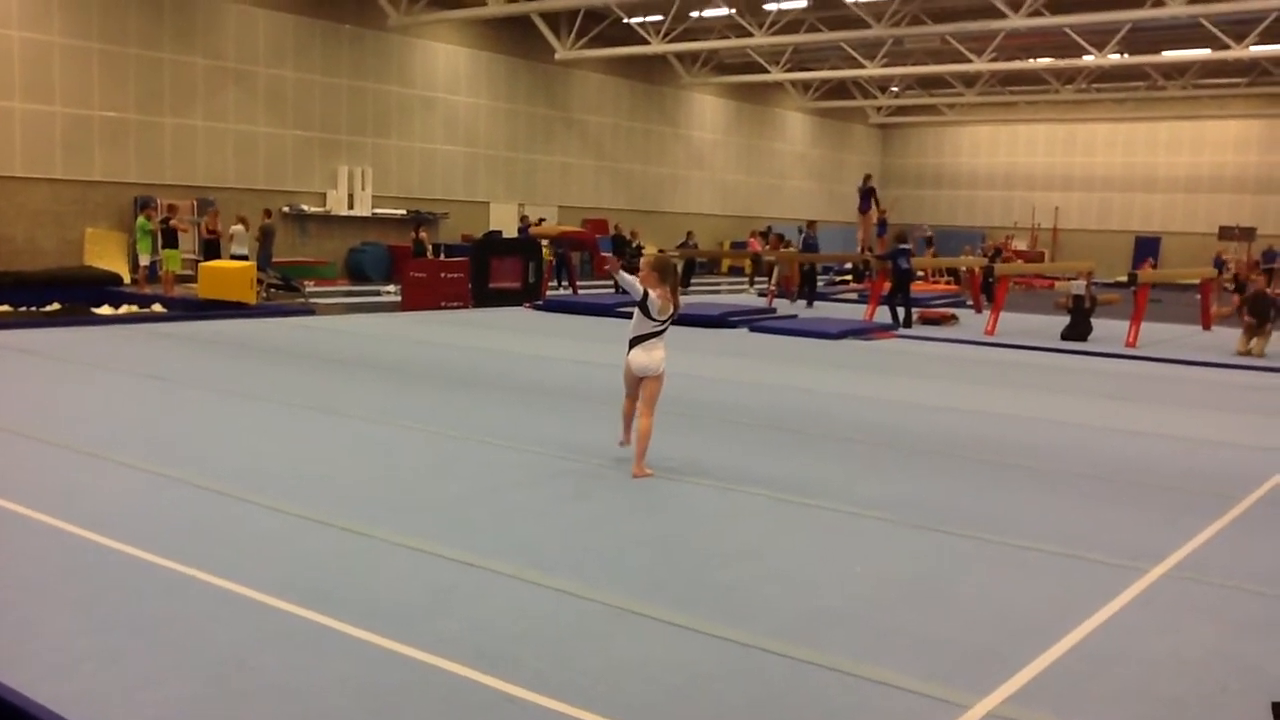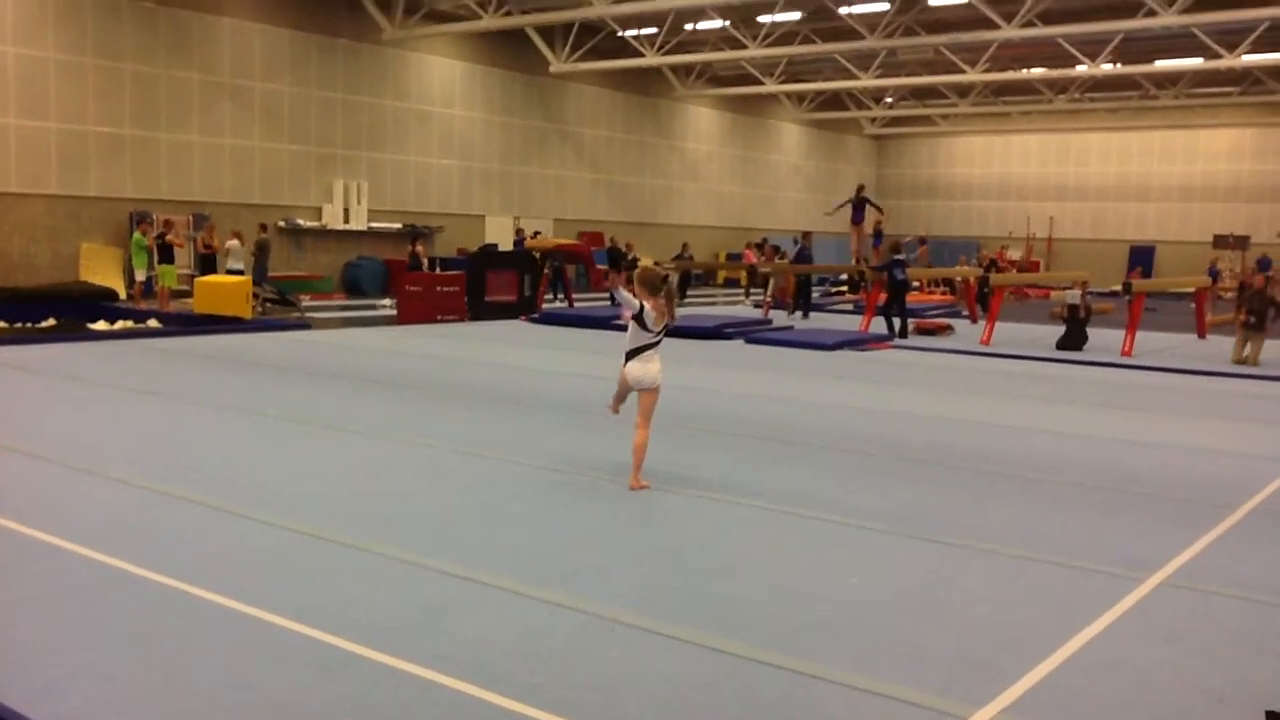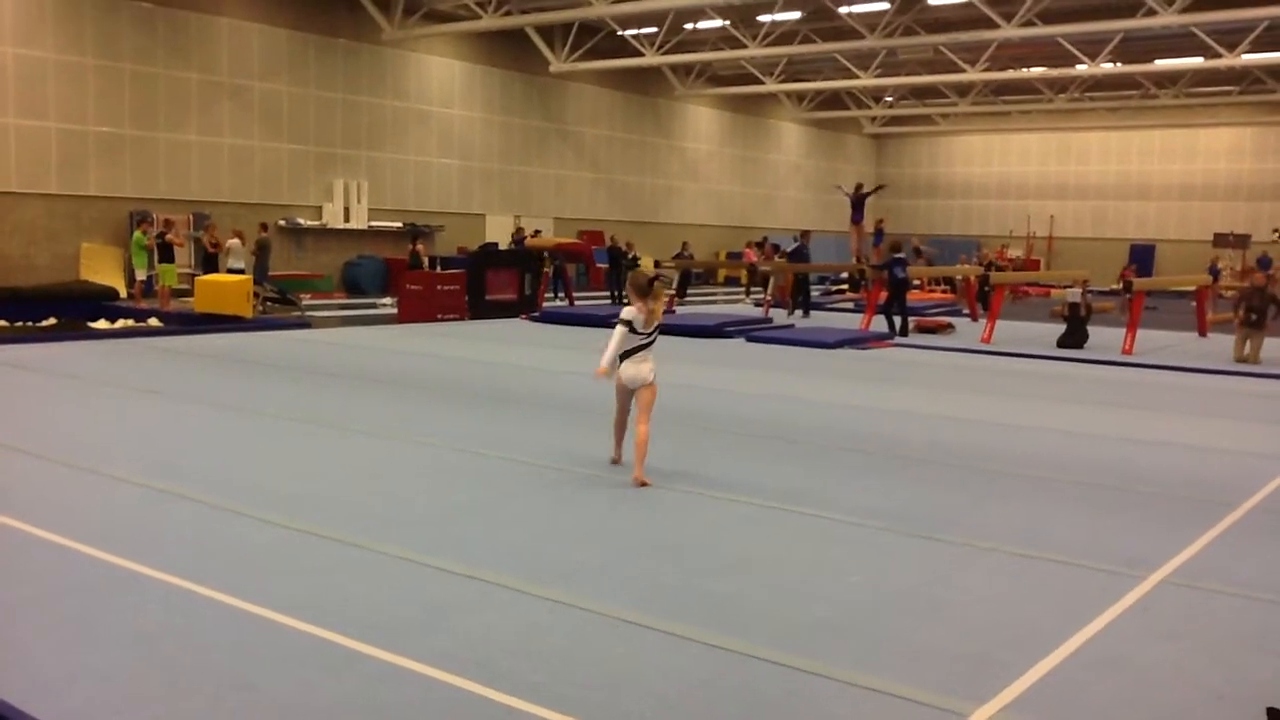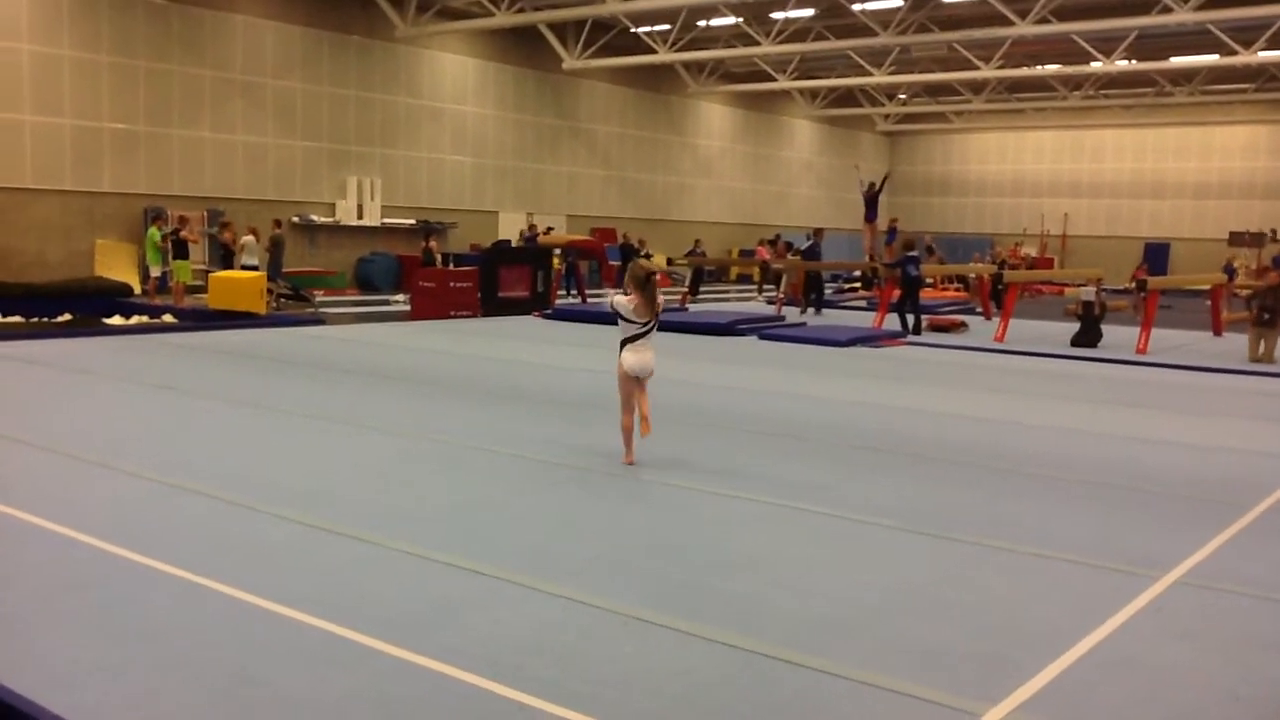
dt=0.3s
person 1, frame 1
left shoulder: (648, 297)
right shoulder: (671, 300)
left elbow: (634, 288)
left wrist: (618, 273)
right wrist: (623, 275)
left hip: (636, 356)
right hip: (656, 360)
left knee: (630, 399)
right knee: (646, 413)
left ankle: (626, 436)
right ankle: (639, 465)
person 1, frame 2
left shoulder: (641, 308)
right shoulder: (666, 310)
left elbow: (630, 302)
left wrist: (617, 288)
left hip: (632, 369)
right hip: (653, 372)
left knee: (620, 396)
right knee: (643, 425)
left ankle: (614, 407)
right ankle: (636, 477)
person 1, frame 3
left shoulder: (628, 313)
right shoulder: (657, 313)
left elbow: (617, 339)
left wrist: (606, 365)
left hip: (627, 369)
right hip: (647, 371)
left knee: (622, 414)
right knee: (643, 422)
left ankle: (617, 453)
right ankle: (639, 472)
person 1, frame 4
left shoulder: (621, 303)
right shoulder: (656, 302)
right elbow: (654, 286)
left wrist: (609, 297)
right wrist: (650, 275)
left hip: (628, 359)
right hip: (648, 360)
left knee: (627, 410)
right knee: (641, 388)
left ankle: (629, 455)
right ankle: (644, 413)
